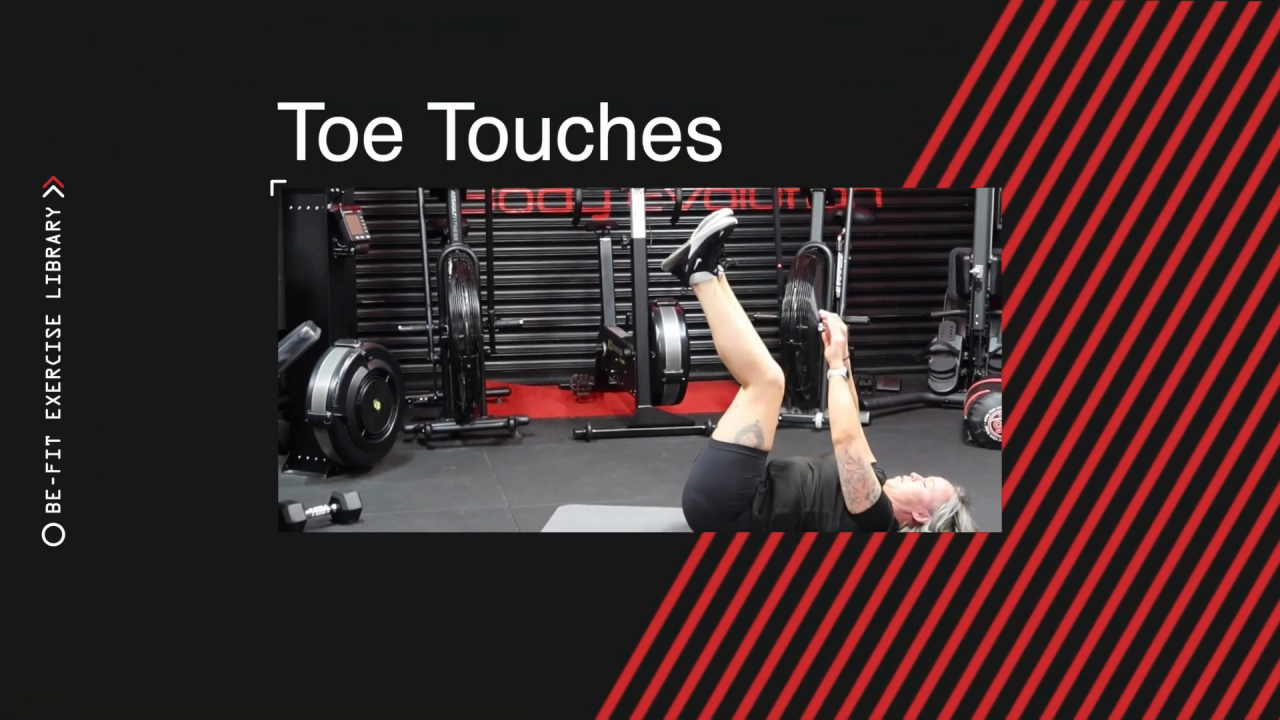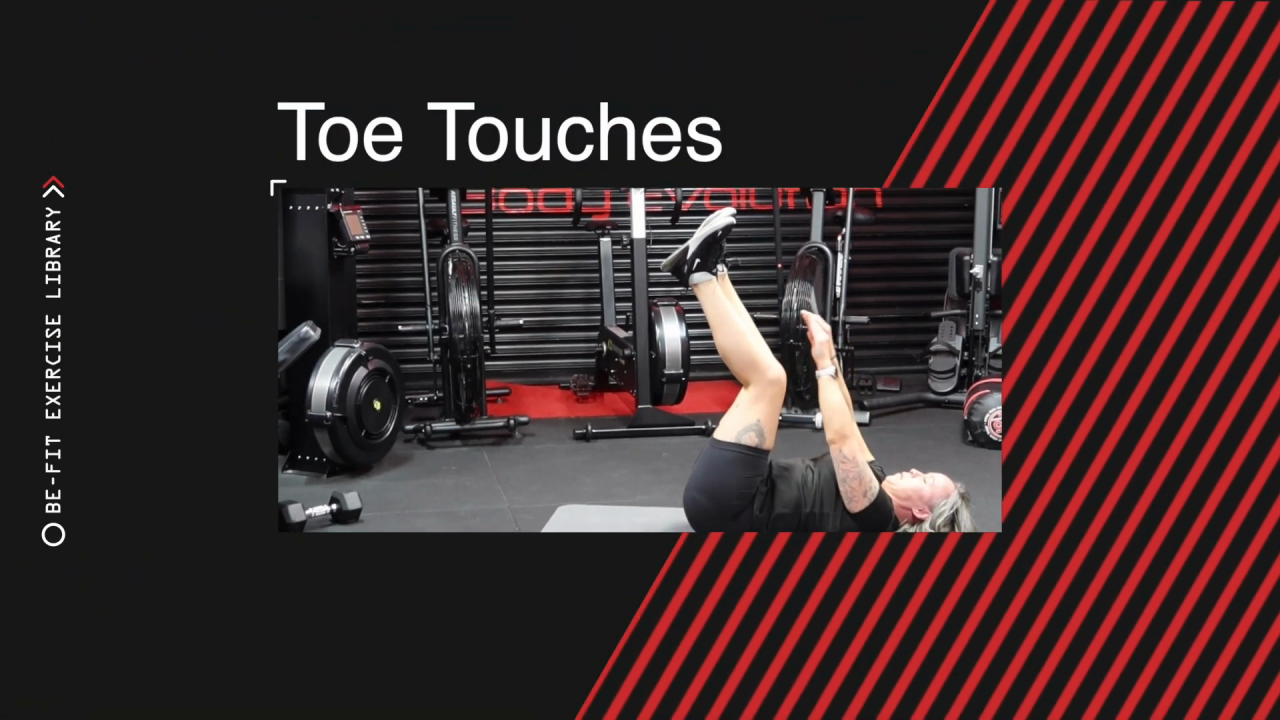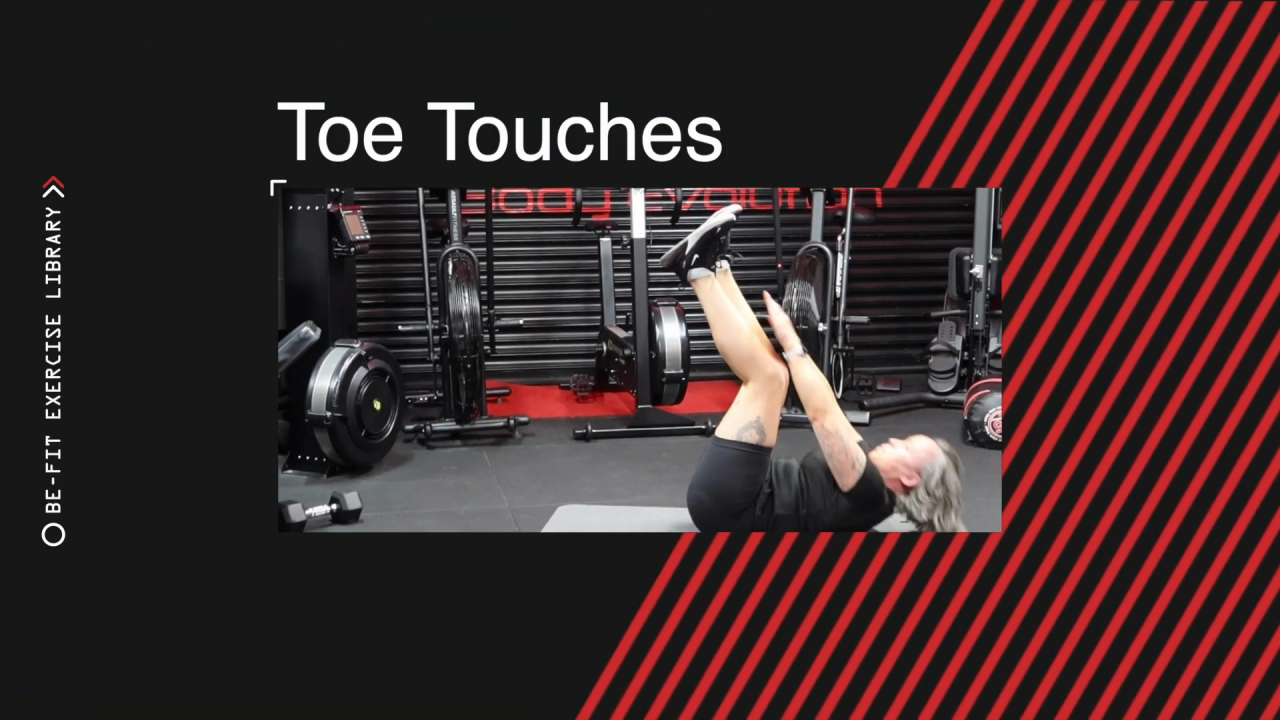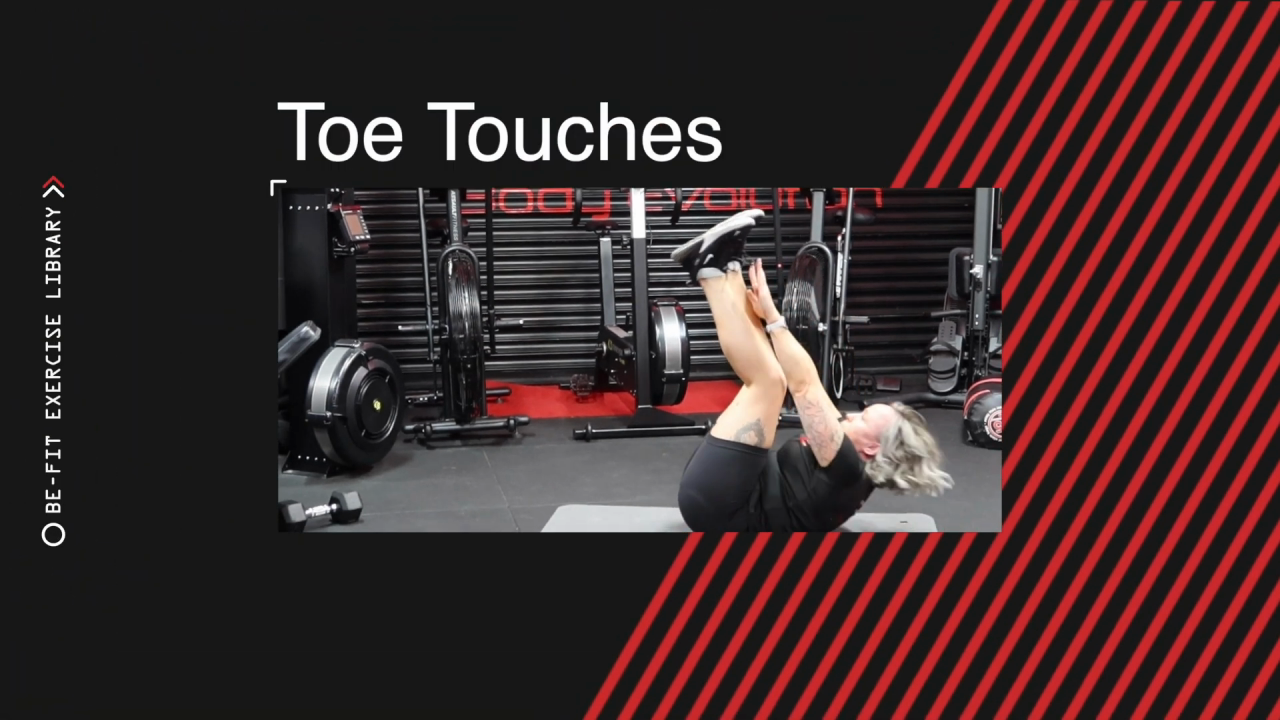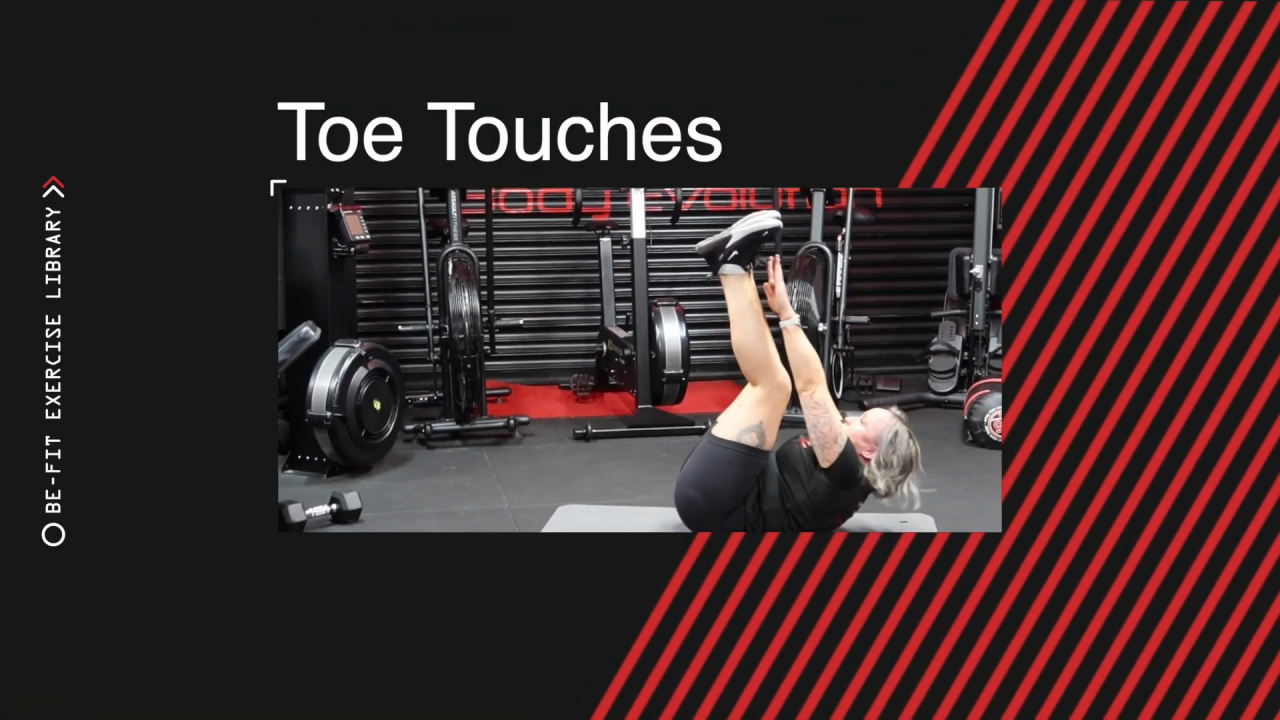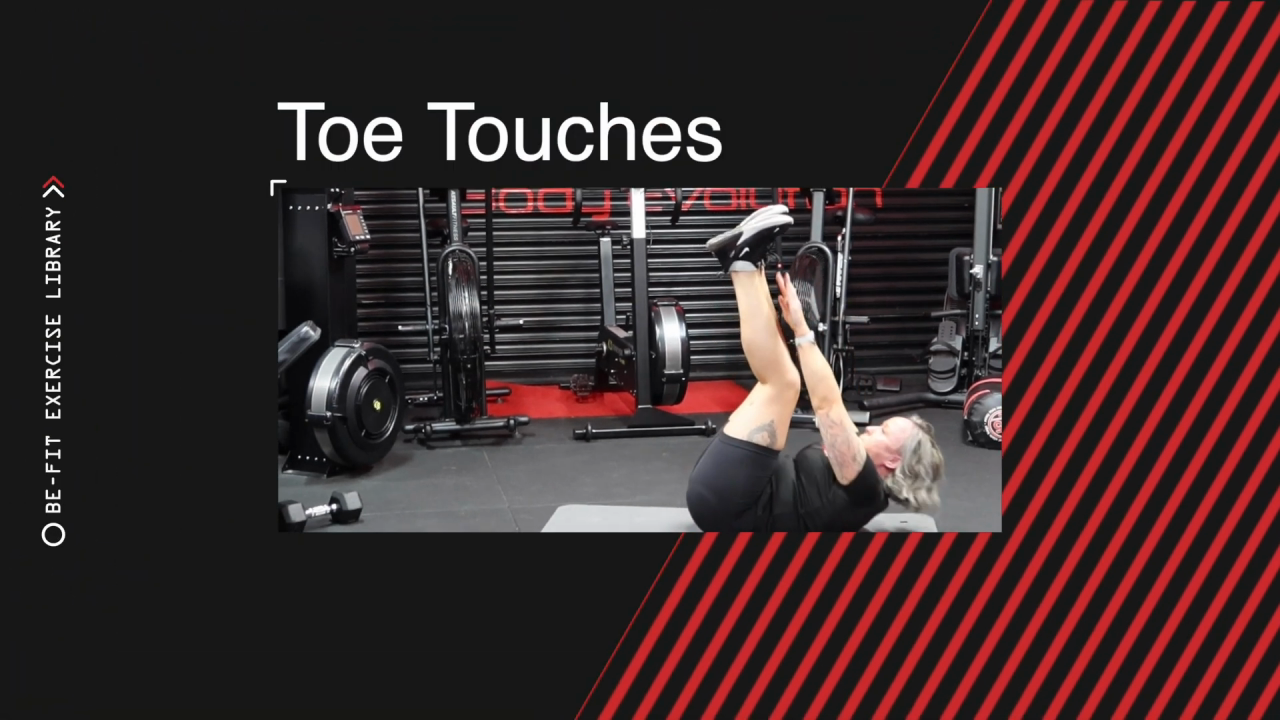
dt=0.2s
person 1, frame 1
left shoulder: (877, 517)
right shoulder: (877, 487)
left elbow: (845, 437)
right elbow: (850, 427)
left wrist: (837, 366)
right wrist: (842, 357)
left hip: (721, 507)
right hip: (725, 500)
left knee: (766, 379)
right knee: (764, 377)
left ankle: (702, 272)
right ankle: (708, 270)
person 1, frame 2
left shoulder: (876, 515)
right shoulder: (875, 480)
left elbow: (840, 436)
right elbow: (846, 420)
left wrist: (825, 364)
right wrist: (829, 359)
left hip: (720, 505)
right hip: (725, 500)
left knee: (768, 379)
right knee: (766, 375)
left ankle: (702, 273)
right ankle: (710, 271)
person 1, frame 3
left shoulder: (870, 492)
right shoulder: (869, 473)
left elbow: (823, 415)
right elbow: (828, 412)
left wrist: (789, 343)
right wrist: (789, 342)
left hip: (722, 507)
right hip: (725, 497)
left knee: (768, 376)
right knee: (769, 373)
left ankle: (699, 268)
right ankle: (713, 265)
person 1, frame 4
left shoulder: (848, 470)
left elbow: (805, 386)
right elbow: (809, 388)
left wrist: (772, 318)
right wrist: (766, 317)
left hip: (712, 502)
right hip: (714, 494)
left knee: (768, 379)
right knee: (766, 375)
left ankle: (709, 267)
right ankle: (723, 263)
person 1, frame 5
left shoulder: (847, 474)
right shoulder: (837, 453)
left elbow: (812, 385)
right elbow: (810, 382)
left wrist: (787, 314)
right wrist: (781, 310)
left hip: (709, 504)
right hip: (711, 495)
left knee: (773, 383)
right knee: (768, 378)
left ankle: (733, 262)
right ankle: (735, 263)
person 1, frame 6
left shoulder: (865, 489)
right shoulder: (863, 467)
left elbow: (828, 404)
right elbow: (827, 403)
left wrist: (803, 332)
right wrist: (798, 327)
left hip: (723, 505)
right hip: (725, 498)
left knee: (782, 380)
right knee: (780, 377)
left ankle: (745, 261)
right ankle: (749, 265)
